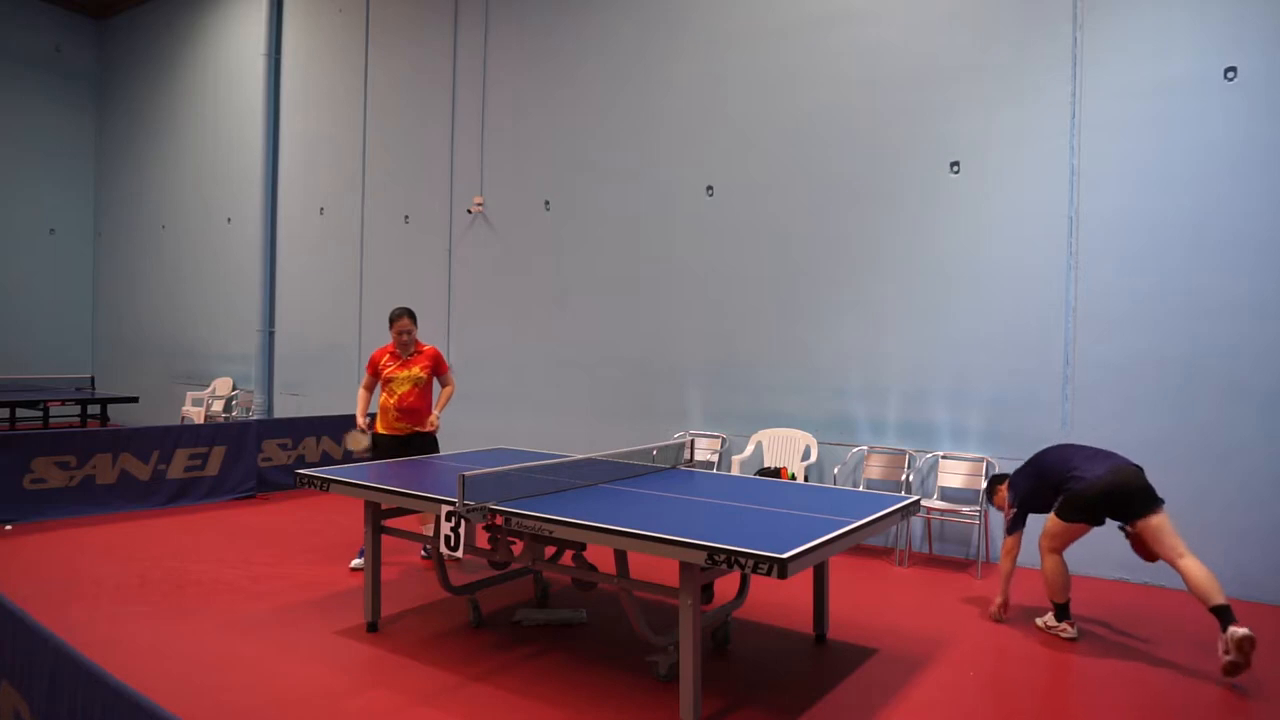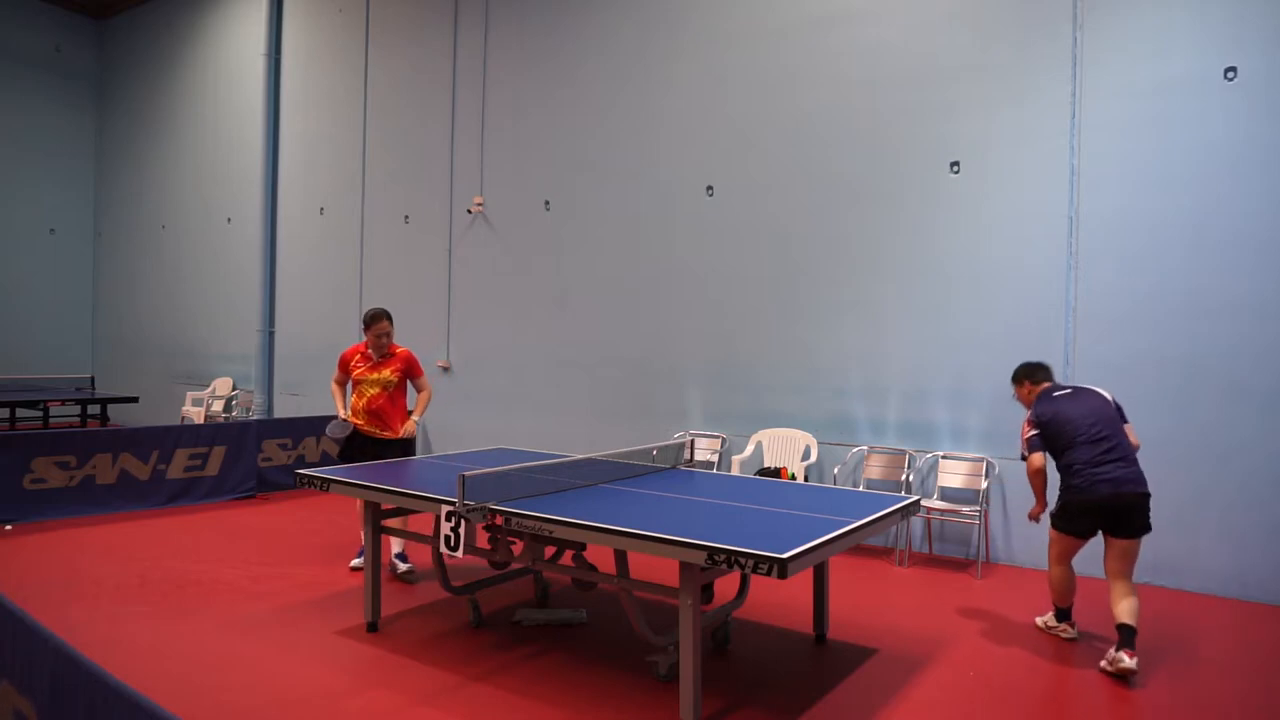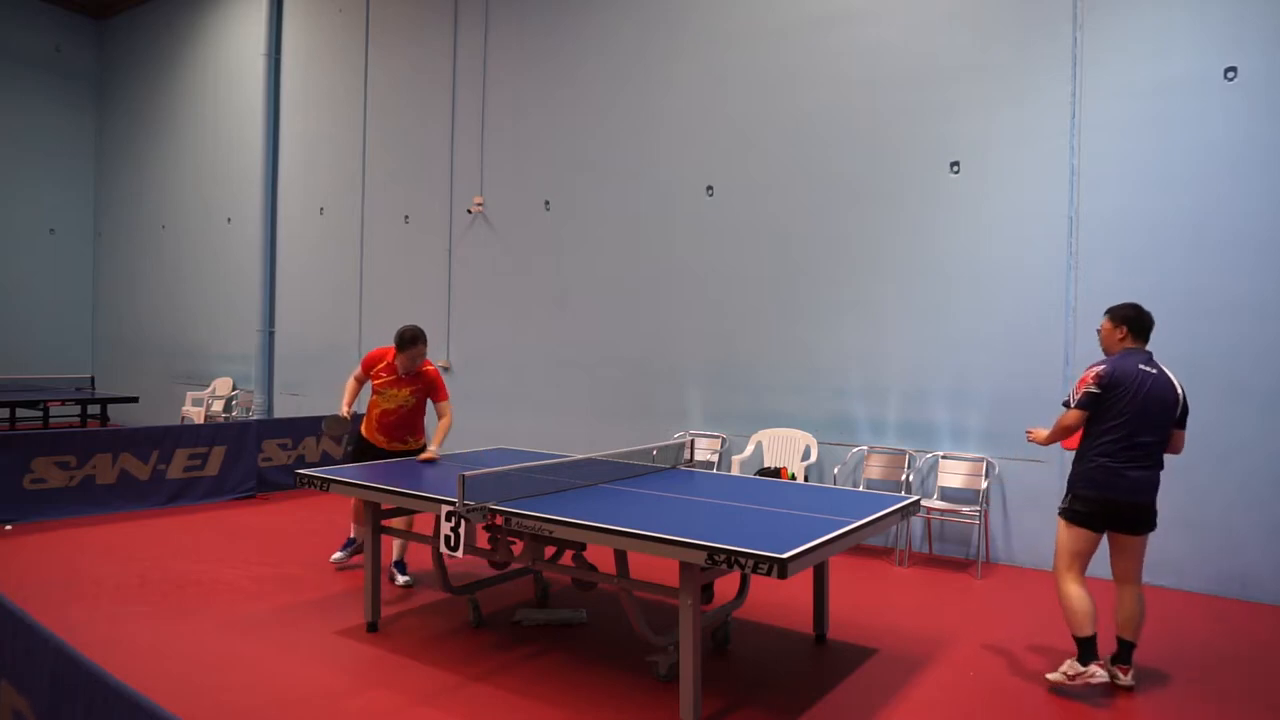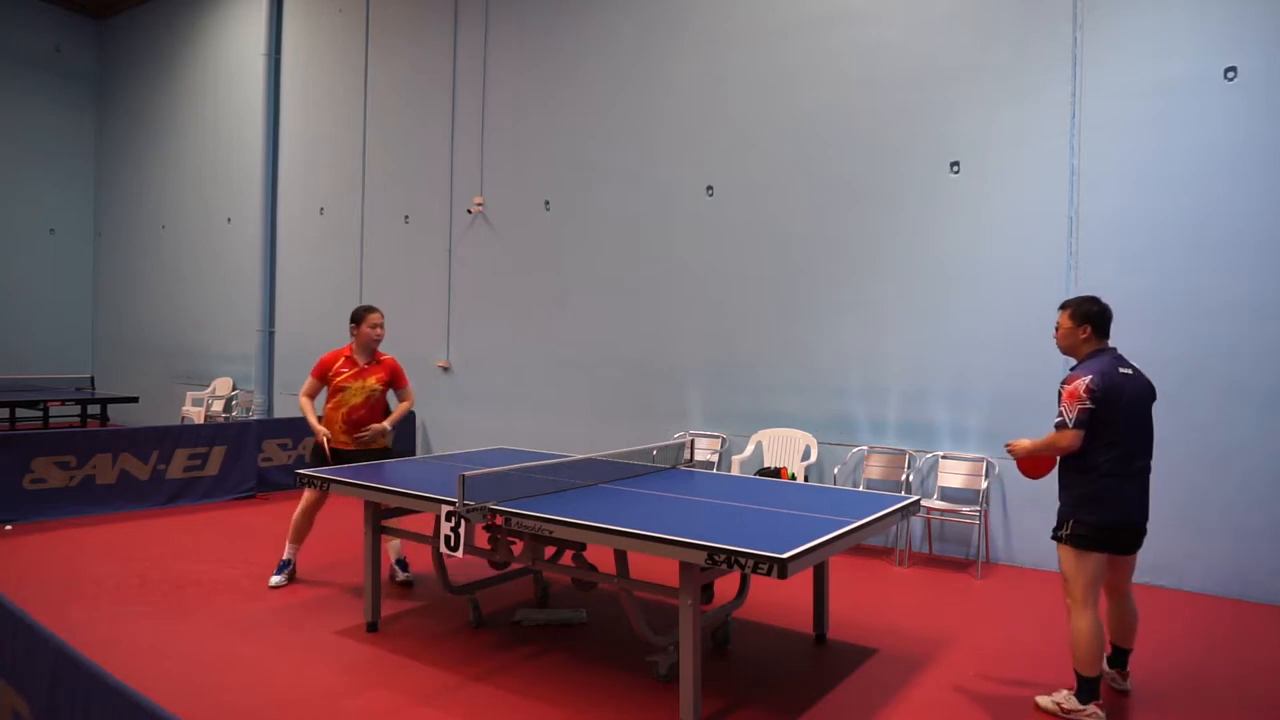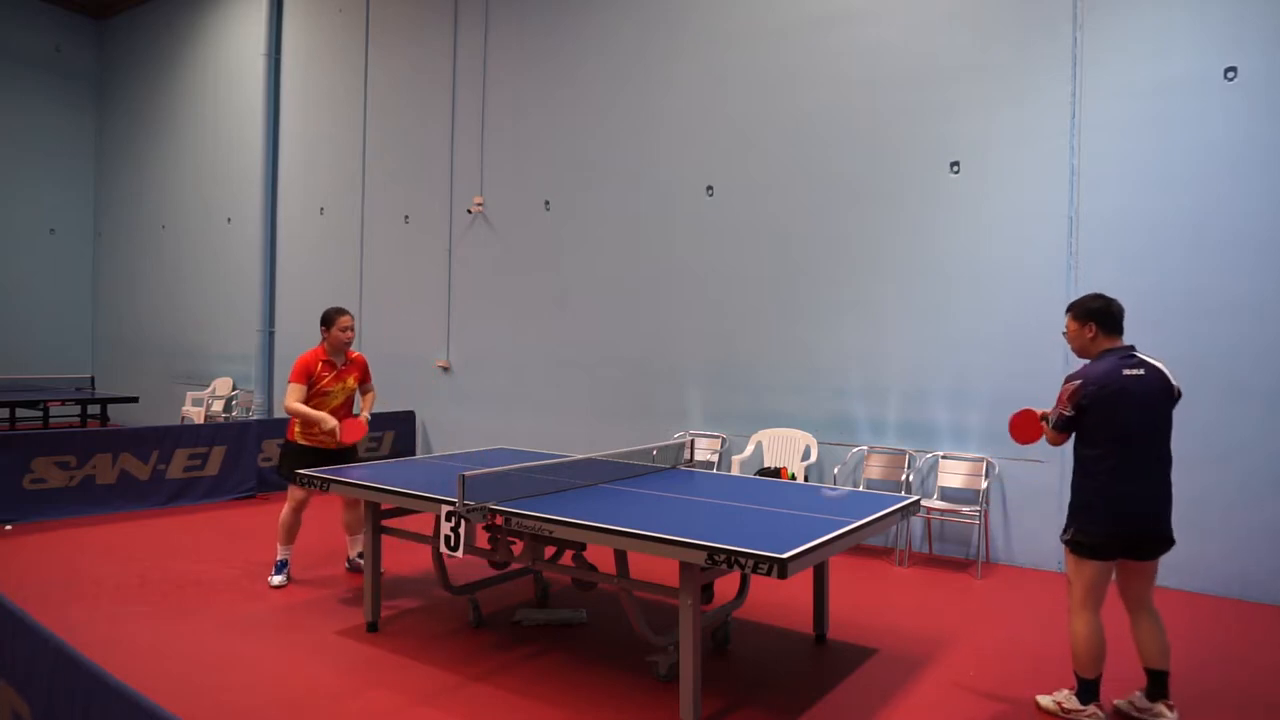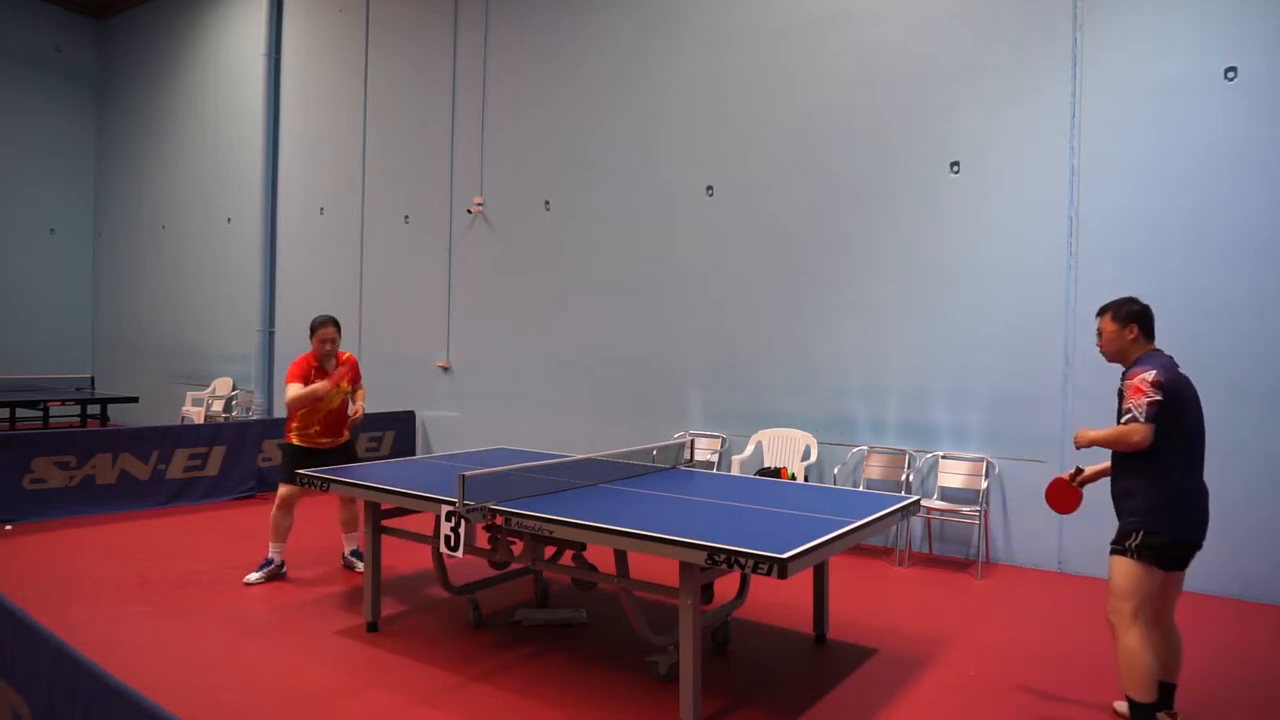
dt=0.7s
person 1, frame 1
left shoulder: (1017, 489)
left elbow: (1010, 548)
left wrist: (1003, 594)
right wrist: (1130, 516)
left hip: (1090, 488)
right hip: (1130, 475)
left knee: (1049, 547)
right knee: (1180, 555)
left ankle: (1061, 620)
right ankle: (1230, 627)
person 1, frame 2
left shoulder: (1036, 415)
right shoulder: (1099, 394)
left elbow: (1037, 466)
right elbow: (1132, 443)
left wrist: (1040, 504)
left hip: (1084, 493)
right hip: (1134, 490)
left knee: (1059, 558)
right knee: (1120, 580)
left ankle: (1063, 620)
right ankle: (1126, 649)
person 1, frame 3
left shoulder: (1103, 371)
right shoulder: (1171, 384)
left elbow: (1071, 422)
right elbow: (1176, 444)
left wrist: (1046, 437)
left hip: (1093, 487)
right hip: (1141, 493)
left knee: (1068, 573)
right knee: (1129, 581)
left ankle: (1087, 662)
right ankle: (1122, 664)
person 1, frame 4
left shoulder: (1083, 379)
right shoulder: (1139, 377)
left elbow: (1067, 442)
left wrist: (1029, 448)
left hip: (1088, 509)
right hip: (1133, 506)
left knee: (1081, 604)
right knee: (1119, 590)
right ankle: (1118, 668)
person 1, frame 5
left shoulder: (1083, 382)
right shoulder: (1161, 375)
left elbow: (1054, 436)
left wrist: (1052, 416)
left hip: (1097, 515)
right hip: (1151, 514)
left knee: (1083, 607)
right knee: (1141, 605)
person 1, frame 6
left shoulder: (1144, 375)
right shoulder: (1168, 374)
left elbow: (1137, 437)
left wrist: (1091, 437)
right wrist: (1096, 472)
left hip: (1153, 518)
right hip: (1181, 517)
left knee: (1124, 619)
right knee: (1159, 616)
person 2, frame 1
left shoulder: (432, 355)
right shoulder: (380, 357)
left elbow: (449, 385)
right elbow: (366, 388)
left wrist: (436, 413)
right wrist: (361, 414)
left hip: (421, 433)
right hip: (387, 433)
left ankle: (430, 545)
right ankle: (368, 548)
person 2, frame 2
left shoulder: (404, 357)
right shoulder: (350, 356)
left elbow: (425, 390)
right elbow: (337, 383)
left wrist: (414, 418)
right wrist: (341, 408)
left hip: (395, 437)
right hip: (361, 434)
left ankle: (398, 554)
right ankle: (366, 548)
person 2, frame 3
left shoulder: (431, 376)
right shoulder: (376, 358)
left elbow: (445, 417)
right elbow: (356, 379)
left wrist: (433, 448)
right wrist: (346, 405)
left hip: (408, 447)
right hip: (370, 439)
left ankle: (397, 563)
right ankle: (355, 540)
person 2, frame 4
left shoulder: (389, 365)
right shoulder: (331, 360)
left elbow: (408, 401)
right elbow: (305, 396)
left wrist: (386, 426)
right wrist: (316, 426)
left hip: (372, 448)
right hip: (332, 445)
right knee: (310, 503)
left ankle: (398, 563)
right ankle: (288, 562)
person 2, frame 5
left shoulder: (358, 362)
right shoulder: (307, 362)
left elbow: (369, 391)
right elbow: (291, 405)
left wrist: (364, 414)
right wrist: (322, 417)
left hip: (341, 442)
right hip: (305, 443)
left knee: (353, 497)
right knee: (297, 500)
left ankle: (355, 556)
right ankle: (282, 563)
person 2, frame 6
left shoulder: (349, 362)
right shoulder: (300, 367)
left elbow: (358, 389)
right elbow: (291, 400)
left wrist: (359, 405)
right wrist: (316, 389)
left hip: (338, 443)
right hip: (301, 444)
left knee: (349, 495)
right knee: (285, 498)
left ankle: (351, 553)
right ankle: (275, 562)
